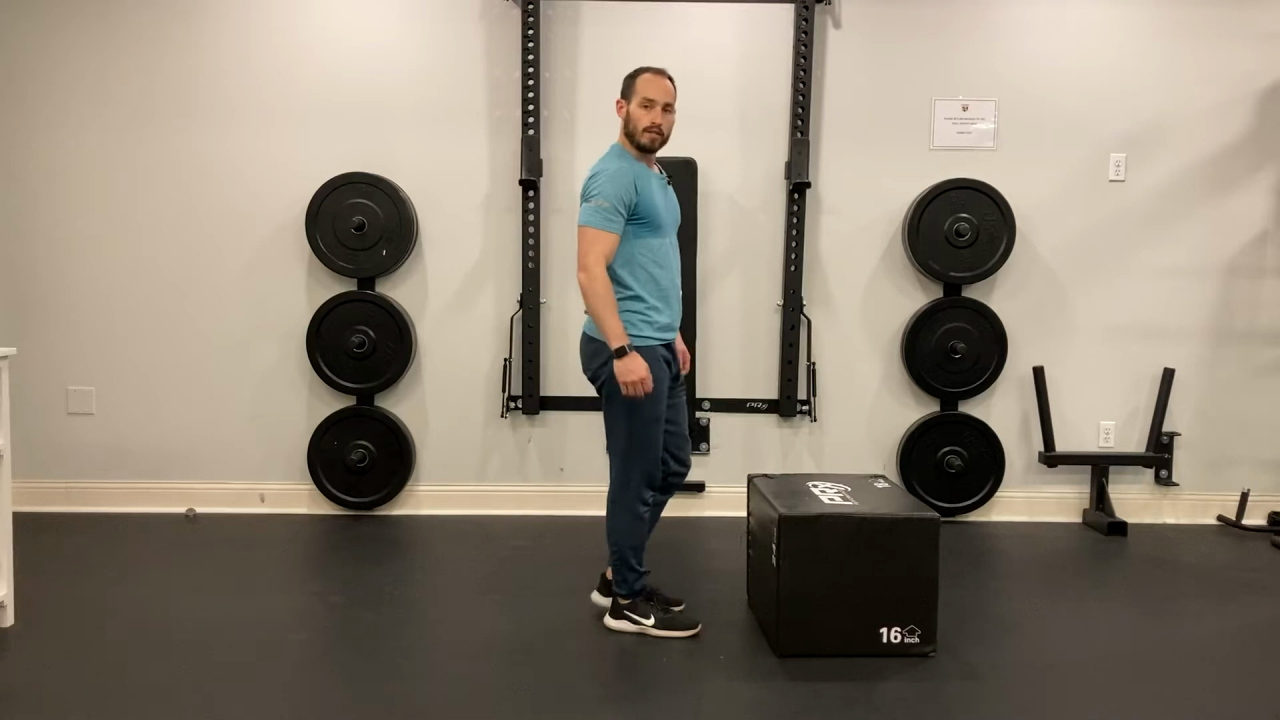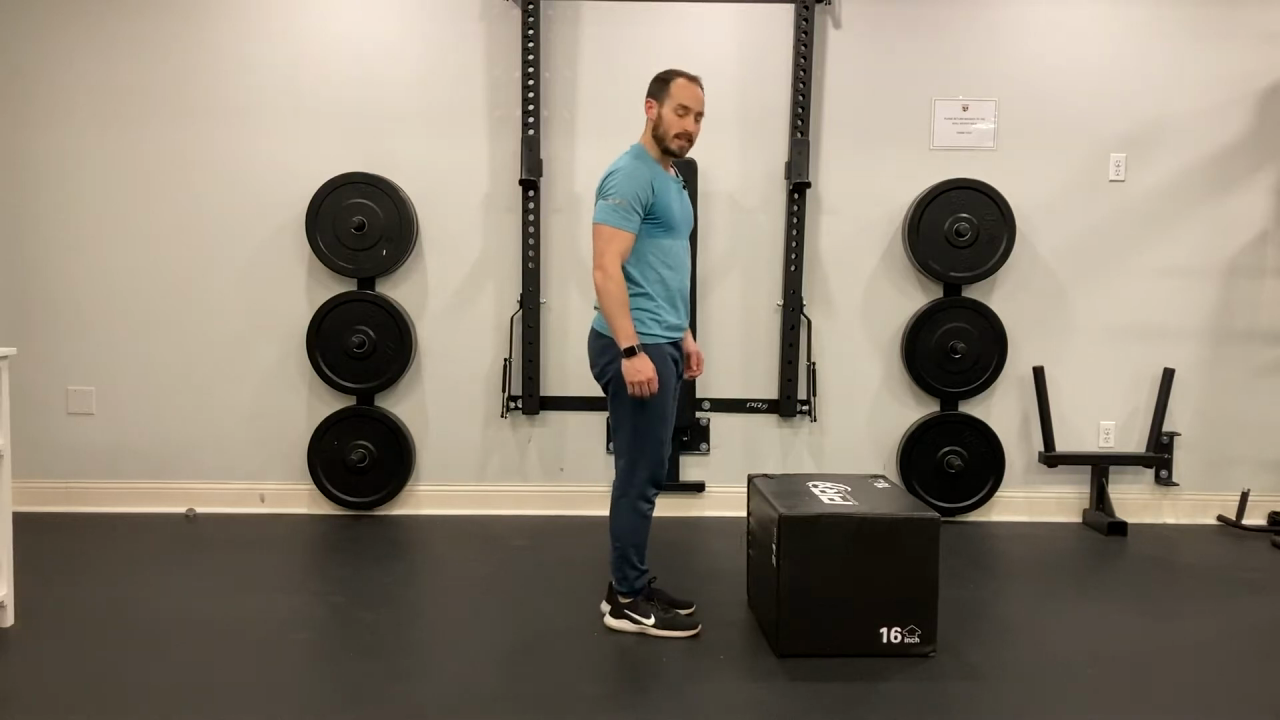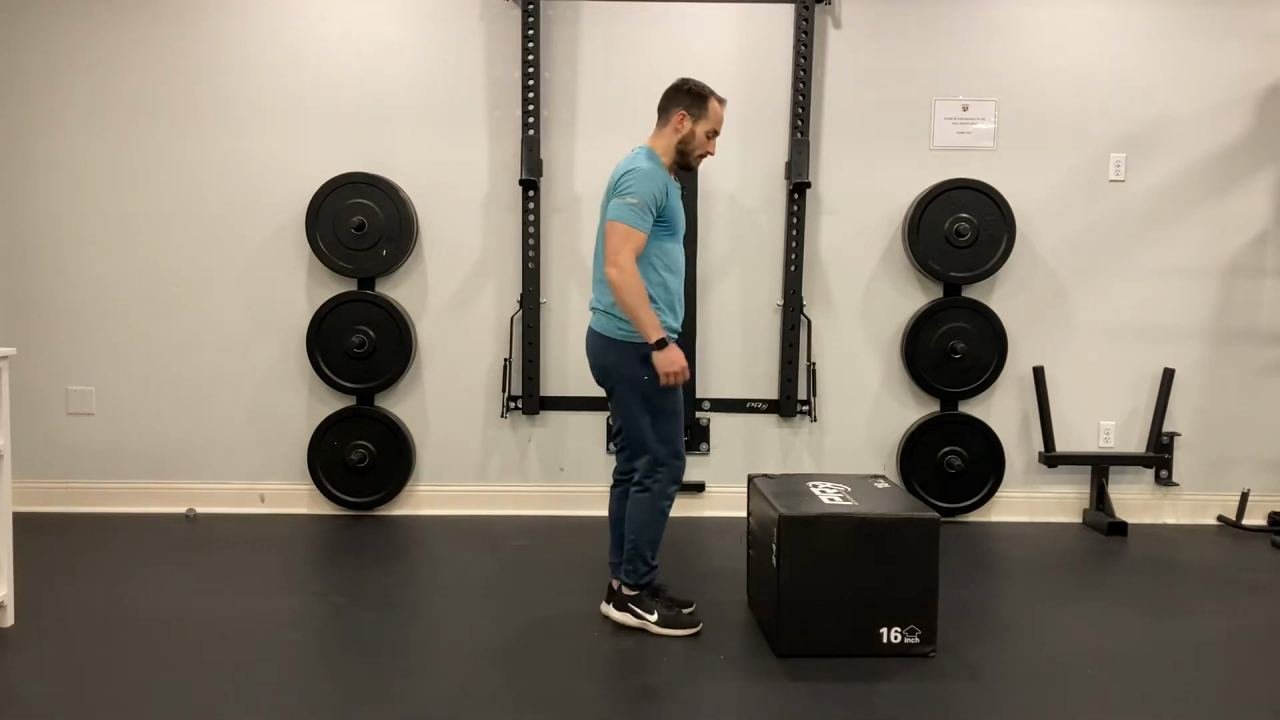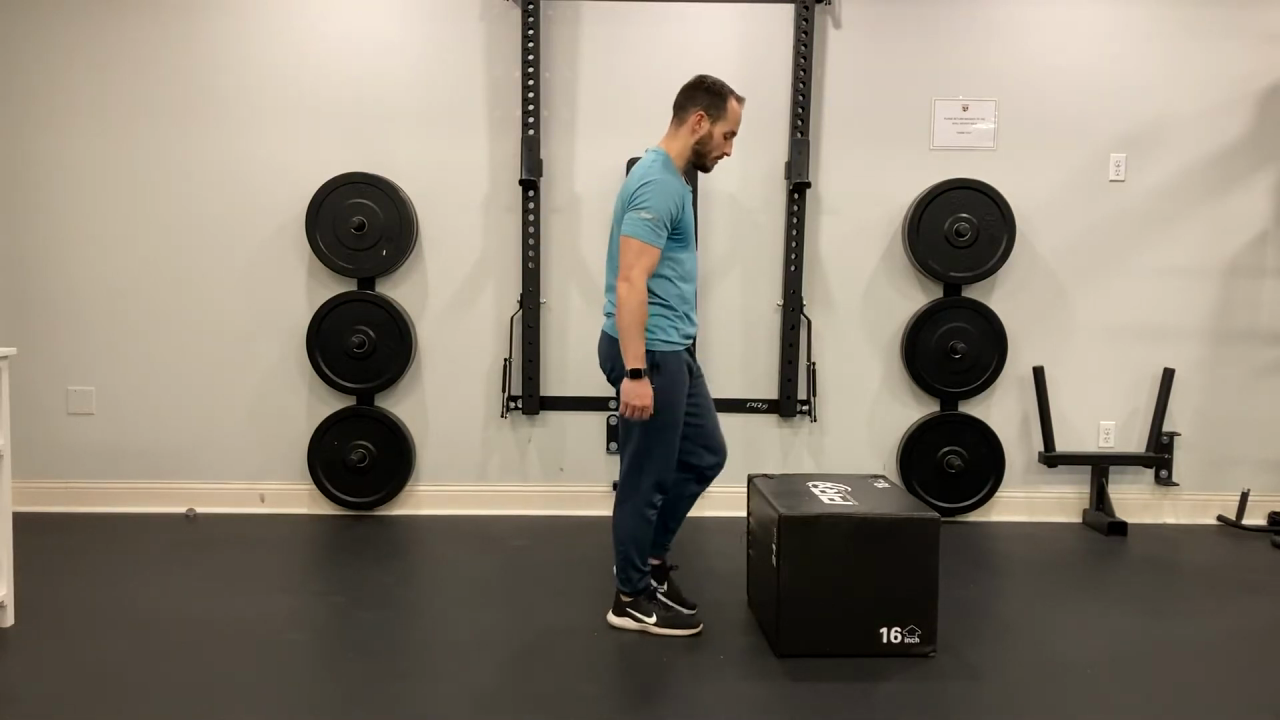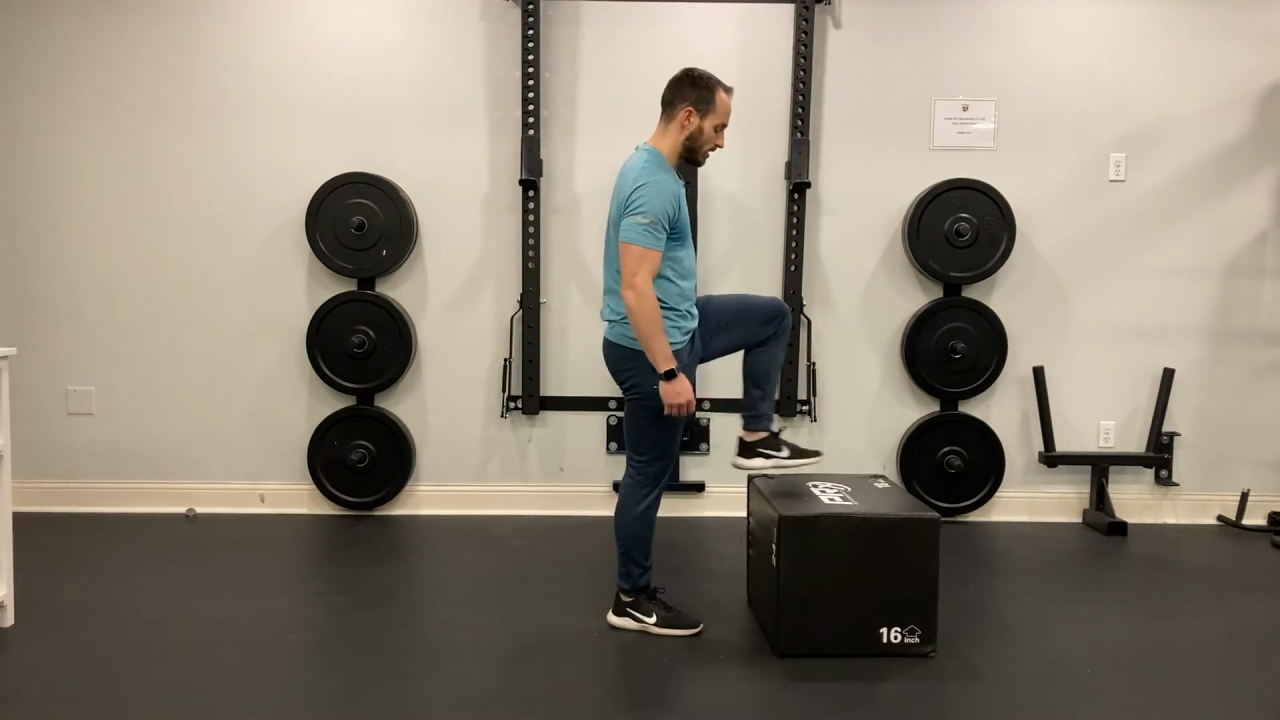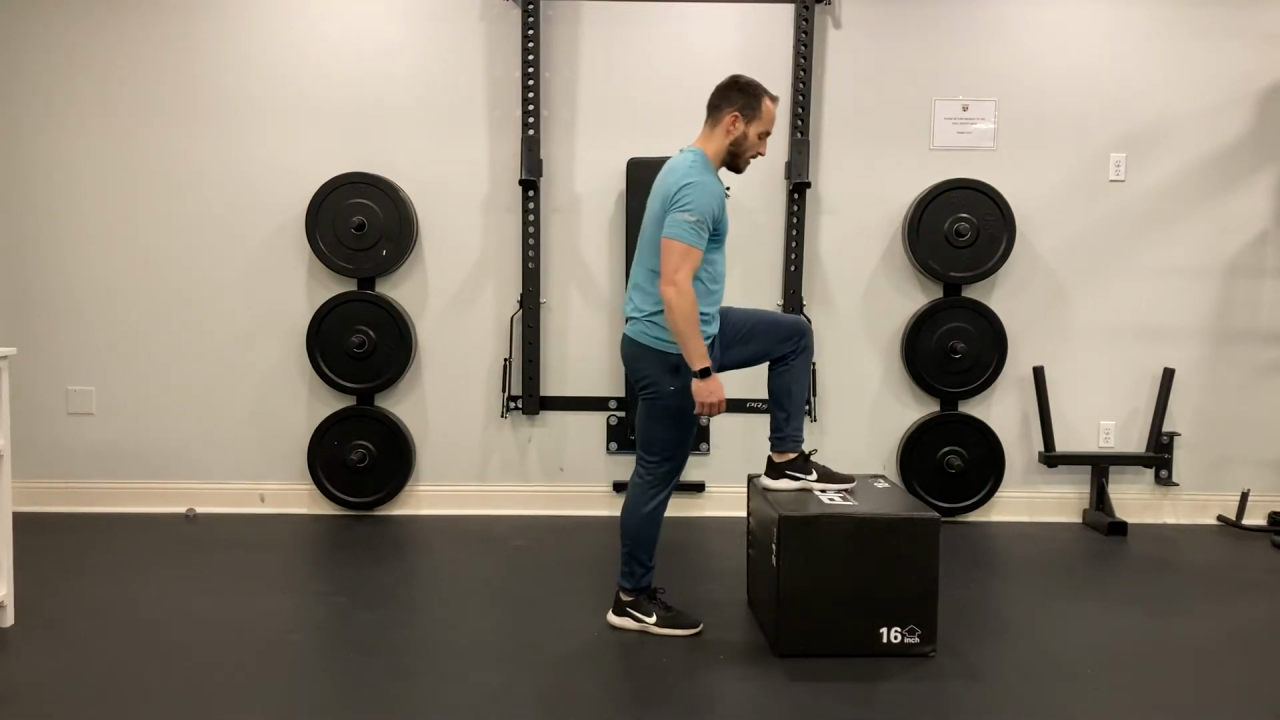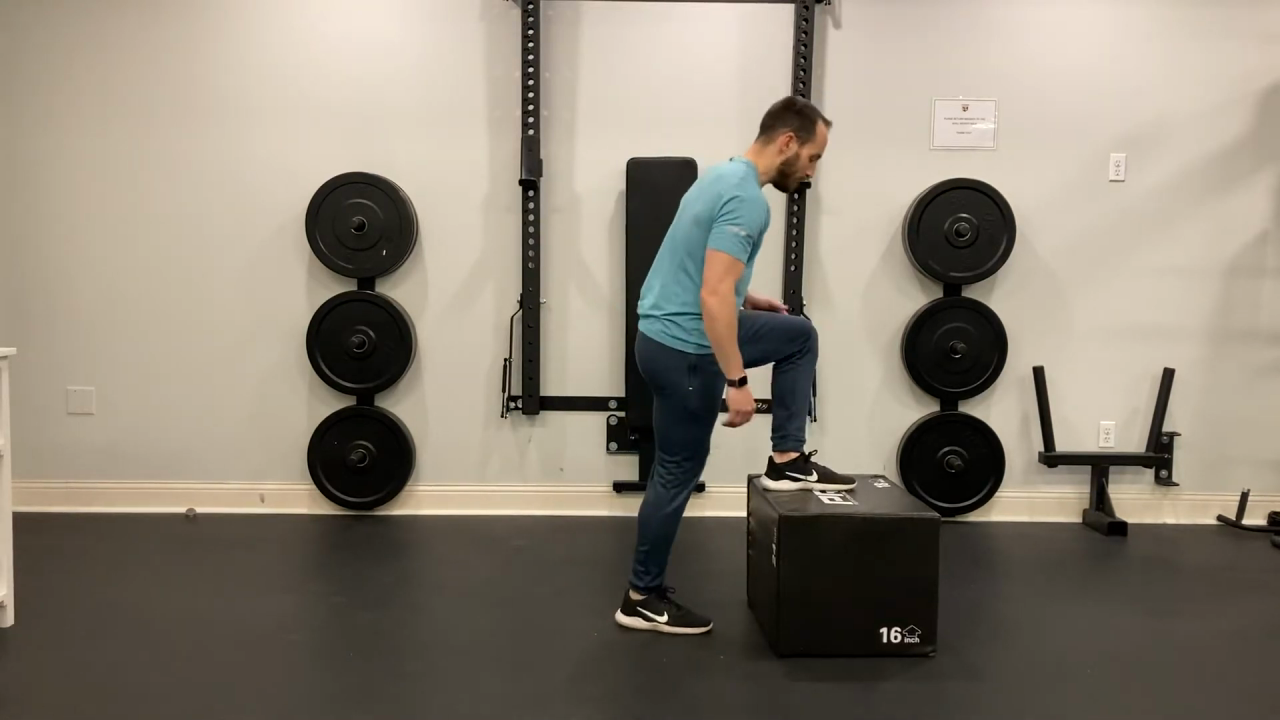
dt=0.7s
person 1, frame 1
left shoulder: (655, 178)
right shoulder: (613, 177)
right elbow: (592, 271)
left wrist: (671, 336)
right wrist: (622, 351)
left hip: (656, 349)
right hip: (631, 352)
left knee: (671, 467)
right knee: (637, 476)
left ankle: (620, 577)
right ankle: (628, 602)
person 1, frame 2
left shoulder: (670, 179)
right shoulder: (630, 176)
right elbow: (607, 270)
left wrist: (682, 336)
right wrist: (631, 350)
left hip: (660, 345)
right hip: (637, 348)
left knee: (648, 472)
right knee: (640, 474)
left ankle: (630, 585)
right ankle: (628, 600)
person 1, frame 3
left shoulder: (653, 175)
right shoulder: (644, 175)
right elbow: (619, 266)
right wrist: (661, 343)
left hip: (632, 343)
right hip: (633, 346)
left knee: (639, 467)
right knee: (660, 469)
left ankle: (627, 582)
right ankle: (634, 592)
person 1, frame 4
left shoulder: (666, 177)
right shoulder: (658, 184)
right elbow: (630, 284)
right wrist: (635, 373)
left hip: (667, 351)
right hip: (652, 355)
left knee: (704, 457)
right knee: (647, 478)
left ankle: (650, 563)
right ankle: (633, 597)
person 1, frame 5
left shoulder: (652, 168)
right shoulder: (653, 185)
right elbow: (636, 289)
right wrist: (669, 372)
left hip: (679, 323)
right hip: (655, 344)
left knee: (772, 314)
right knee: (648, 473)
left ankle: (757, 438)
right ankle: (631, 600)
person 1, frame 6
left shoulder: (688, 169)
right shoulder: (697, 185)
right elbow: (675, 286)
left wrist: (703, 352)
right wrist: (702, 371)
left hip: (688, 332)
right hip: (667, 349)
left knee: (794, 334)
right knee: (658, 473)
left ankle: (785, 460)
right ankle: (632, 599)
person 1, frame 7
left shoulder: (724, 176)
right shoulder: (747, 200)
right elbow: (714, 297)
left wrist: (752, 301)
right wrist: (736, 382)
left hip: (679, 331)
right hip: (681, 348)
left knee: (799, 335)
right knee: (677, 473)
left ankle: (787, 460)
right ankle: (642, 599)
